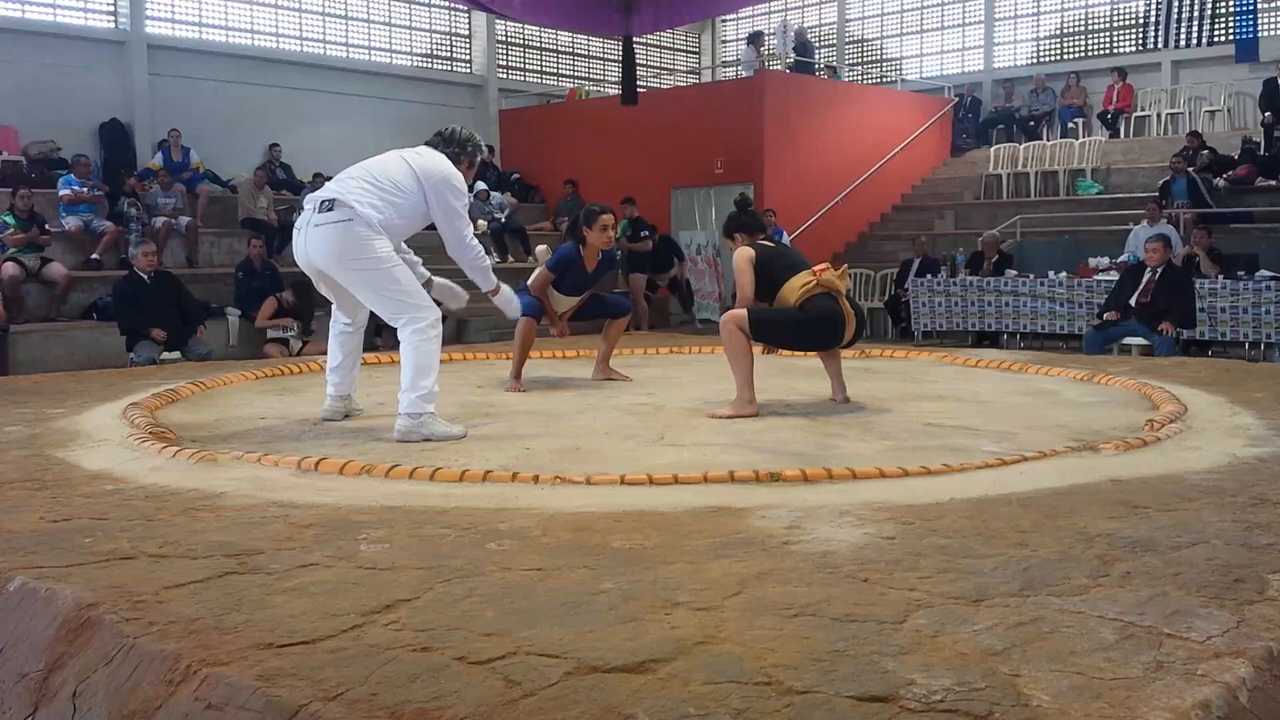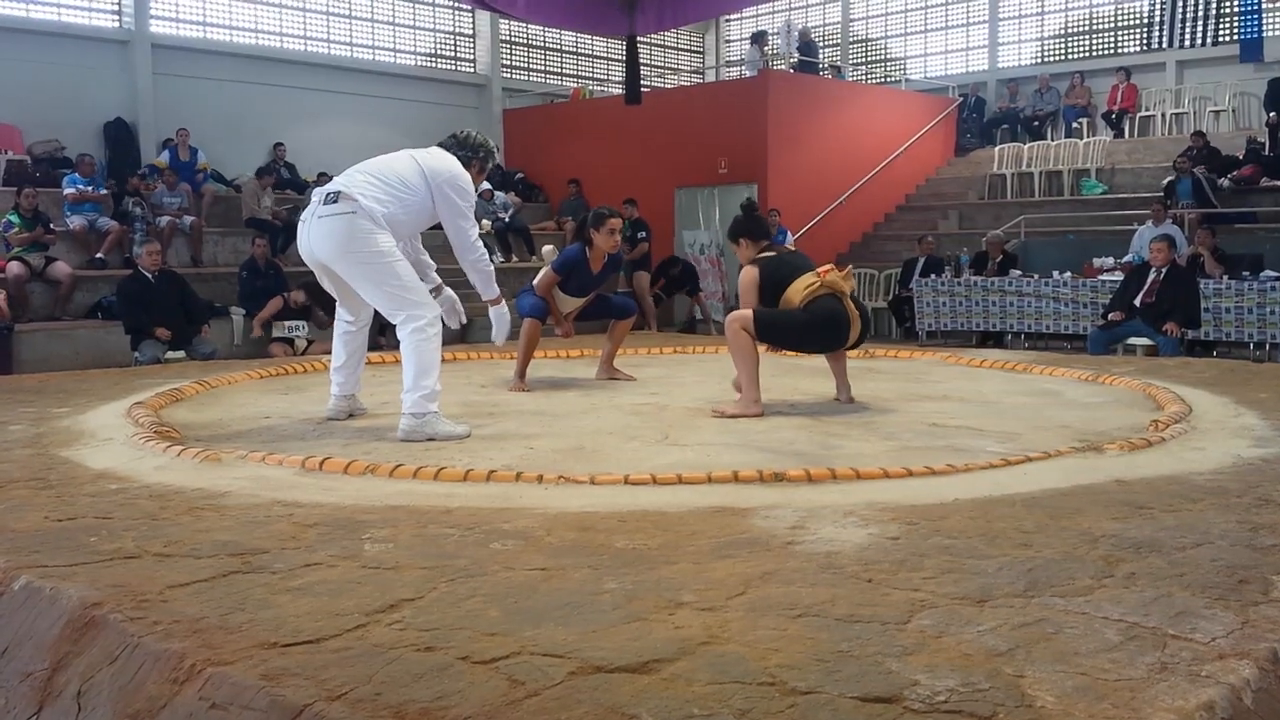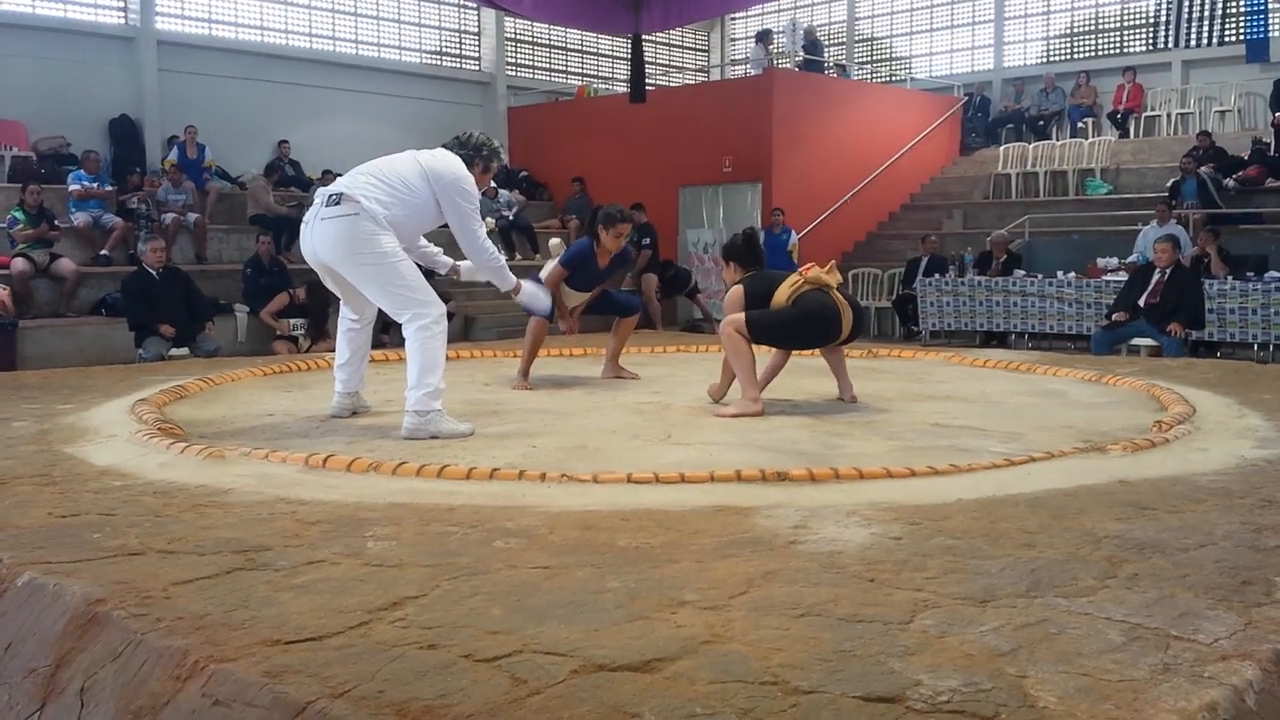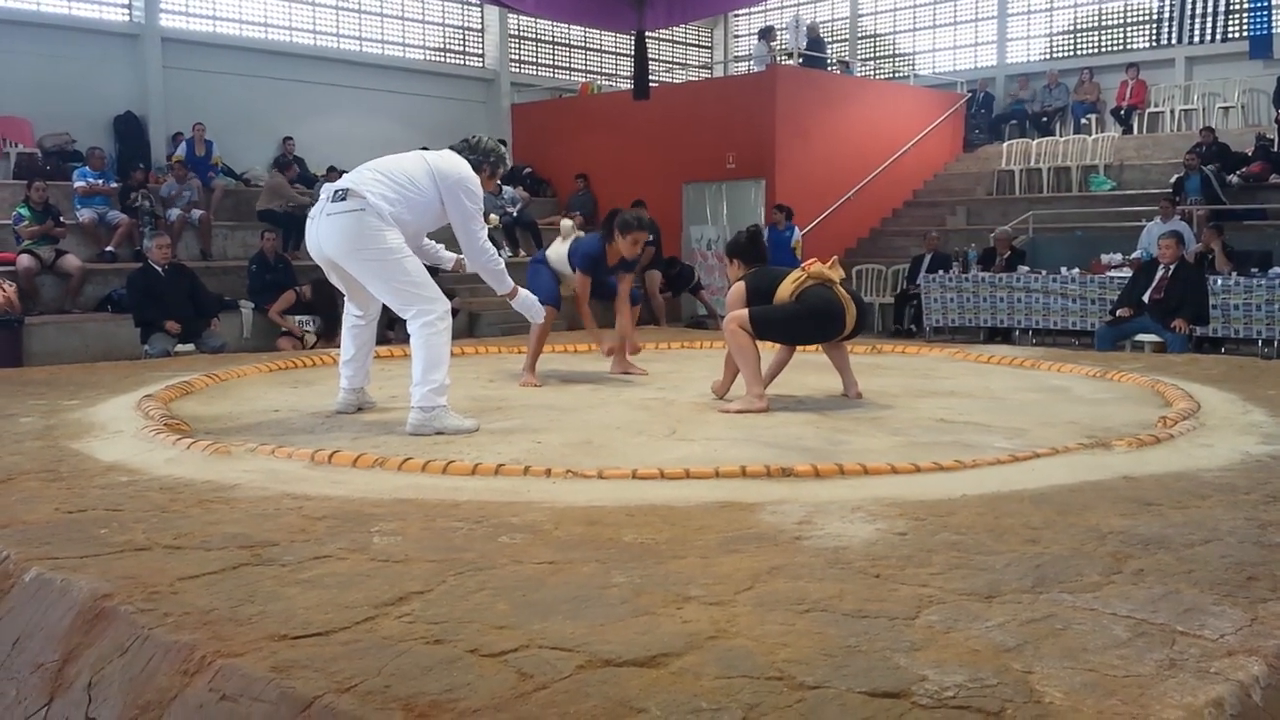
dt=0.5s
person 1, frame 1
left shoulder: (407, 164)
right shoulder: (446, 173)
left elbow: (387, 234)
right elbow: (463, 245)
left wrist: (428, 282)
right wrist: (496, 290)
left hip: (306, 232)
right hip: (346, 235)
left knee: (350, 310)
right knee: (421, 318)
left ankle: (338, 399)
right ankle: (416, 417)
person 1, frame 2
left shoulder: (419, 163)
right shoulder: (455, 174)
left elbow: (404, 236)
right elbow: (468, 247)
left wrist: (437, 288)
right wrist: (495, 300)
left hip: (312, 227)
right hip: (351, 228)
left knee: (355, 310)
right knee: (421, 316)
left ankle: (343, 398)
right ankle: (419, 416)
person 1, frame 3
left shoulder: (425, 165)
right shoulder: (457, 174)
left elbow: (406, 236)
right elbow: (477, 245)
left wrist: (455, 268)
right wrist: (517, 288)
left hip: (315, 228)
right hip: (353, 230)
left knee: (358, 308)
right knee: (426, 314)
left ankle: (346, 395)
right ankle: (423, 414)
person 1, frame 4
left shoulder: (431, 166)
right shoulder: (464, 175)
left elbow: (411, 239)
right elbow: (479, 247)
left wrist: (458, 261)
right wrist: (514, 293)
left hip: (321, 223)
right hip: (359, 225)
left knee: (363, 305)
right knee: (431, 311)
left ankle: (351, 391)
right ankle: (429, 410)
person 2, frame 1
left shoulder: (744, 253)
right shoulder: (786, 250)
left elbow: (746, 299)
right wrist: (777, 335)
left hip: (818, 319)
right hip: (850, 319)
left knee: (729, 322)
left ankle: (745, 401)
right ankle: (839, 389)
person 2, frame 2
left shoulder: (752, 270)
right shoulder: (793, 253)
left elbow: (745, 322)
left wrist: (742, 376)
right wrist: (786, 338)
left hip: (824, 322)
right hip: (857, 322)
left knee: (734, 322)
left ankle: (750, 401)
right ankle: (843, 389)
person 2, frame 3
left shoulder: (737, 292)
right shoulder: (777, 279)
right elbow: (786, 341)
left wrist: (720, 390)
right wrist: (759, 386)
left hip: (816, 316)
right hip: (851, 313)
left knee: (728, 327)
left ankle: (750, 400)
right ankle: (846, 388)
person 2, frame 4
left shoulder: (740, 288)
right shoulder: (777, 276)
left elbow: (736, 334)
right elbow: (788, 340)
left wrist: (724, 386)
right wrist: (763, 382)
left hip: (818, 310)
left knee: (733, 323)
left ankle: (755, 396)
right ankle: (850, 385)
person 3, frame 1
left shoulder: (609, 257)
right shoulder: (567, 253)
left elbow: (590, 289)
right elbow: (536, 287)
left wrist: (566, 316)
right wrist: (553, 320)
left hip: (569, 305)
right hip: (533, 296)
left knee: (623, 307)
right knee: (530, 312)
left ankle: (601, 368)
right ankle: (515, 376)
person 3, frame 2
left shoulder: (615, 260)
right shoulder: (573, 256)
left elbow: (594, 290)
right elbow: (541, 287)
left wrist: (570, 317)
right wrist: (558, 320)
left hip: (574, 306)
right hip: (537, 296)
left knee: (628, 309)
right knee: (535, 312)
left ankle: (605, 368)
right ankle: (519, 376)
person 3, frame 3
left shoulder: (623, 255)
right shoulder: (581, 250)
left elbow: (599, 286)
right elbow: (550, 282)
left wrist: (576, 313)
right wrist: (564, 316)
left hip: (579, 298)
right hip: (544, 290)
left knee: (632, 306)
right knee: (542, 313)
left ankle: (611, 366)
right ankle: (522, 374)
person 3, frame 4
left shoulder: (630, 256)
right shoulder: (591, 250)
left elbow: (622, 301)
right elbow: (581, 303)
left wrist: (630, 339)
right wrist: (601, 342)
left hip: (578, 274)
right hip: (545, 266)
left knee: (633, 297)
right knee: (549, 301)
left ankle: (619, 360)
right ankle: (529, 369)
